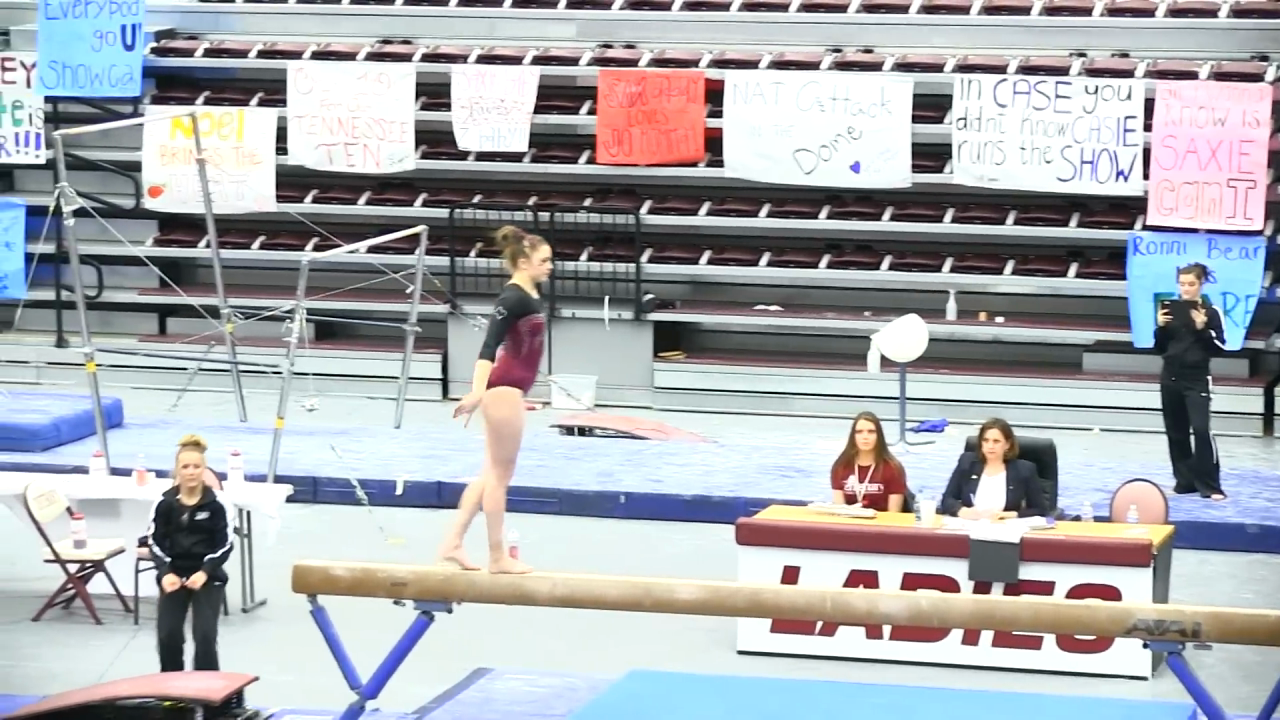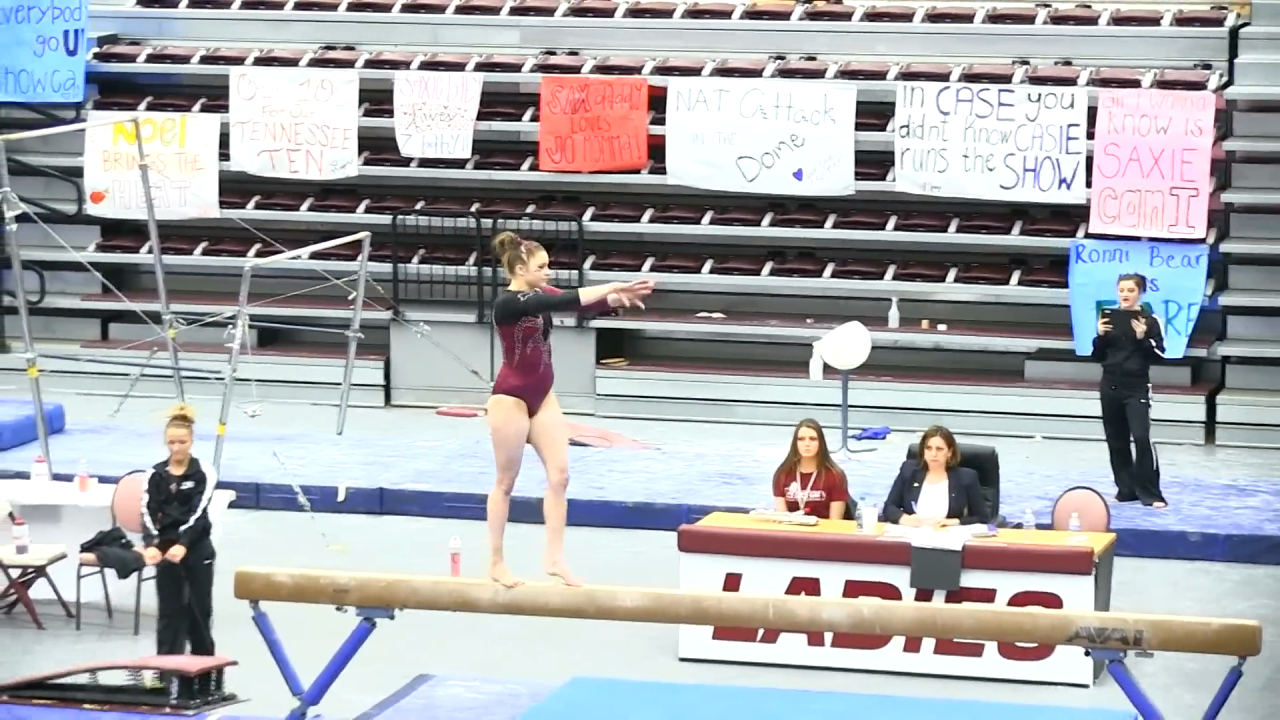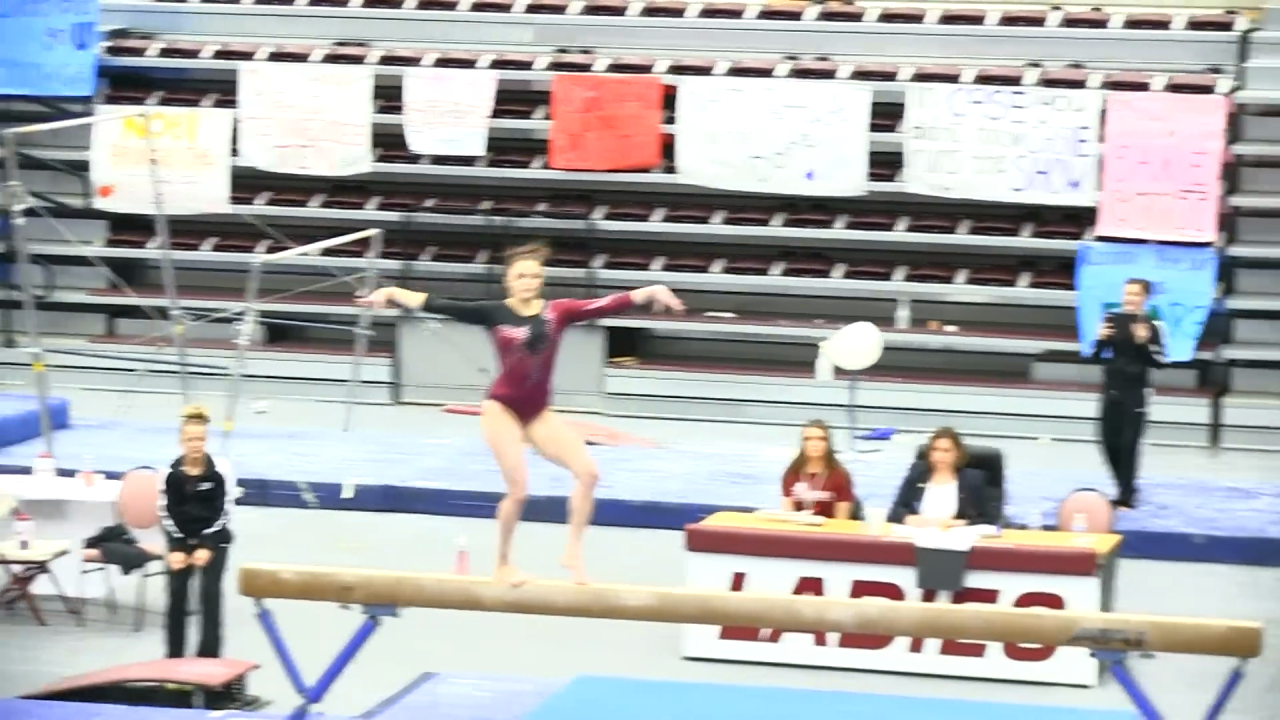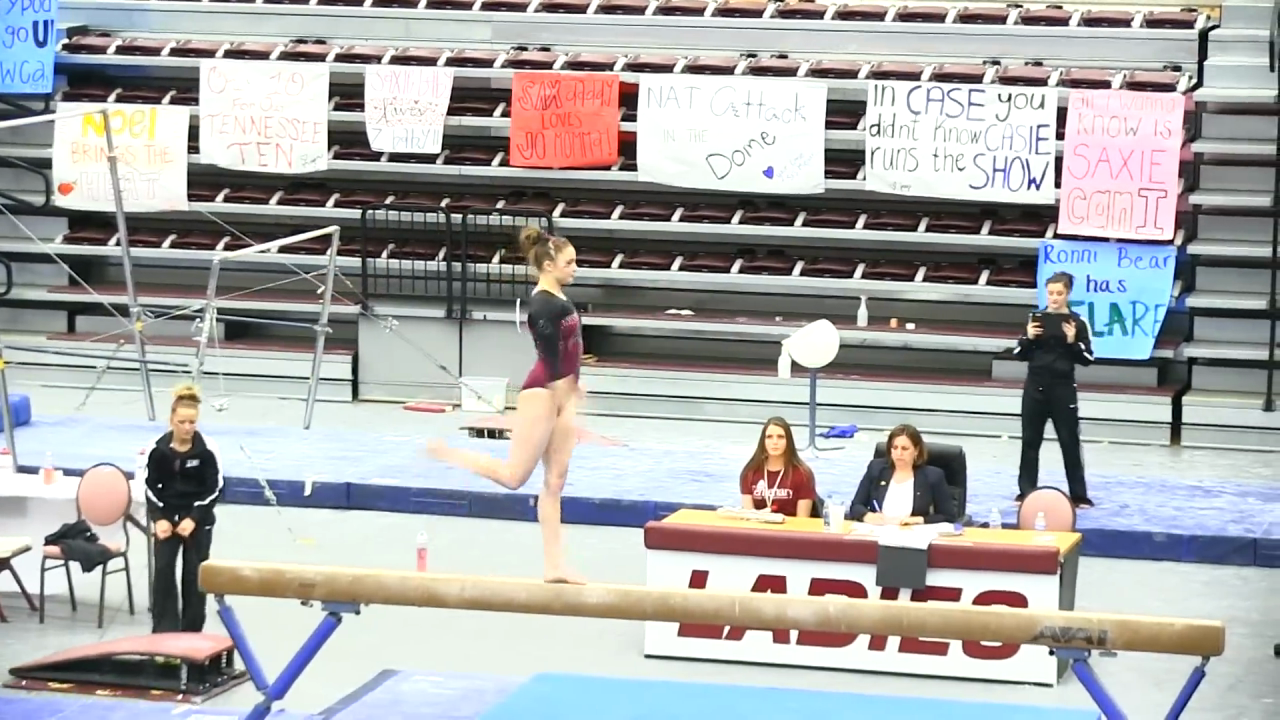
dt=1s
person 1, frame 1
left shoulder: (529, 294)
right shoulder: (513, 298)
right elbow: (489, 346)
right wrist: (476, 390)
left hip: (513, 391)
right hip: (505, 391)
left knee: (492, 473)
right knee: (501, 476)
left ankle: (452, 544)
right ankle: (497, 557)
person 1, frame 2
left shoulder: (542, 292)
right shoulder: (506, 303)
left elbow: (585, 302)
right elbow: (566, 301)
left wrist: (618, 295)
right wrist: (612, 288)
left hip: (542, 397)
right hip: (510, 399)
left knee: (559, 475)
right knee: (505, 481)
left ankle: (555, 558)
right ankle: (496, 562)
person 1, frame 3
left shoulder: (557, 311)
right shoulder: (494, 313)
left elbow: (606, 306)
right elbow: (437, 305)
left wrist: (651, 292)
right wrist: (391, 295)
left hip: (540, 412)
right hip: (502, 409)
left knee: (587, 473)
right knee: (518, 489)
left ankle: (573, 554)
right ankle: (503, 564)
person 1, frame 4
left shoulder: (557, 298)
right shoulder: (544, 306)
right elbow: (550, 356)
right wrist: (562, 401)
left hip: (560, 395)
right hip: (542, 393)
left knee: (555, 481)
right knee: (513, 475)
left ankle: (554, 564)
right ankle: (445, 453)
person 2, frame 1
left shoulder: (217, 503)
right shoulder: (164, 502)
left elbow: (225, 545)
right elbow: (155, 543)
left wrist: (205, 572)
right wrist: (165, 572)
left hip: (207, 576)
right hip: (174, 575)
left knee: (205, 633)
right knee: (168, 636)
person 2, frame 2
left shoulder: (204, 472)
right shoulder: (156, 474)
left elbow: (198, 512)
right elbow: (149, 512)
left wrist: (183, 544)
right wrist: (150, 544)
left hip: (197, 548)
right hip: (166, 547)
left knee: (198, 607)
right knee: (168, 608)
left ankle: (202, 660)
person 2, frame 3
left shoulder: (219, 470)
right shoulder: (171, 473)
left elbow: (223, 511)
right elbow: (167, 513)
left wrist: (207, 547)
right wrist: (175, 548)
left hip: (214, 539)
right hip: (182, 538)
left knee: (210, 594)
right knee: (176, 592)
left ankle: (208, 654)
right ankle: (174, 654)
person 2, frame 4
left shoulder: (206, 450)
right shoulder: (158, 449)
left elbow: (214, 488)
right elbow: (151, 486)
left wrist: (194, 518)
right wrist: (158, 518)
left hip: (199, 517)
right hip: (167, 514)
left knee: (195, 574)
right knee: (163, 572)
left ankle: (190, 630)
right ankle: (164, 632)
person 3, frame 1
left shoulder: (1210, 312)
right shoulder: (1170, 310)
left elbow: (1219, 347)
right elbow: (1160, 348)
left wrist: (1202, 329)
right wrist: (1160, 327)
left hip: (1196, 380)
right hip: (1170, 378)
left knee: (1201, 430)
right knee: (1176, 432)
left ankle: (1209, 485)
right ankle: (1185, 480)
person 3, frame 2
left shoulder: (1149, 321)
right shoulder: (1109, 318)
left elbow: (1158, 356)
right elbow: (1098, 356)
left wrist: (1143, 338)
right wrist: (1100, 336)
left hip: (1136, 387)
right hip: (1110, 386)
left knee: (1141, 437)
right knee: (1116, 440)
left ankle: (1150, 492)
right ankle: (1126, 488)
person 3, frame 3
left shoulder: (1152, 326)
right shoulder: (1112, 321)
left elbow: (1159, 361)
right elbow: (1097, 356)
left wrist: (1143, 343)
right wrist: (1101, 339)
left hip: (1135, 391)
right hip: (1111, 388)
left knee: (1128, 444)
right knee: (1110, 442)
left ankle: (1125, 496)
right ankle: (1127, 487)
person 3, frame 4
left shoulder: (1077, 322)
right shoulder: (1036, 318)
left elbow: (1087, 359)
right elbow: (1020, 355)
left wrist: (1073, 342)
right wrist: (1028, 338)
left hip: (1063, 388)
right hip: (1035, 387)
left knee: (1070, 441)
right knee: (1030, 440)
left ankle: (1078, 494)
right ankle: (1026, 491)
